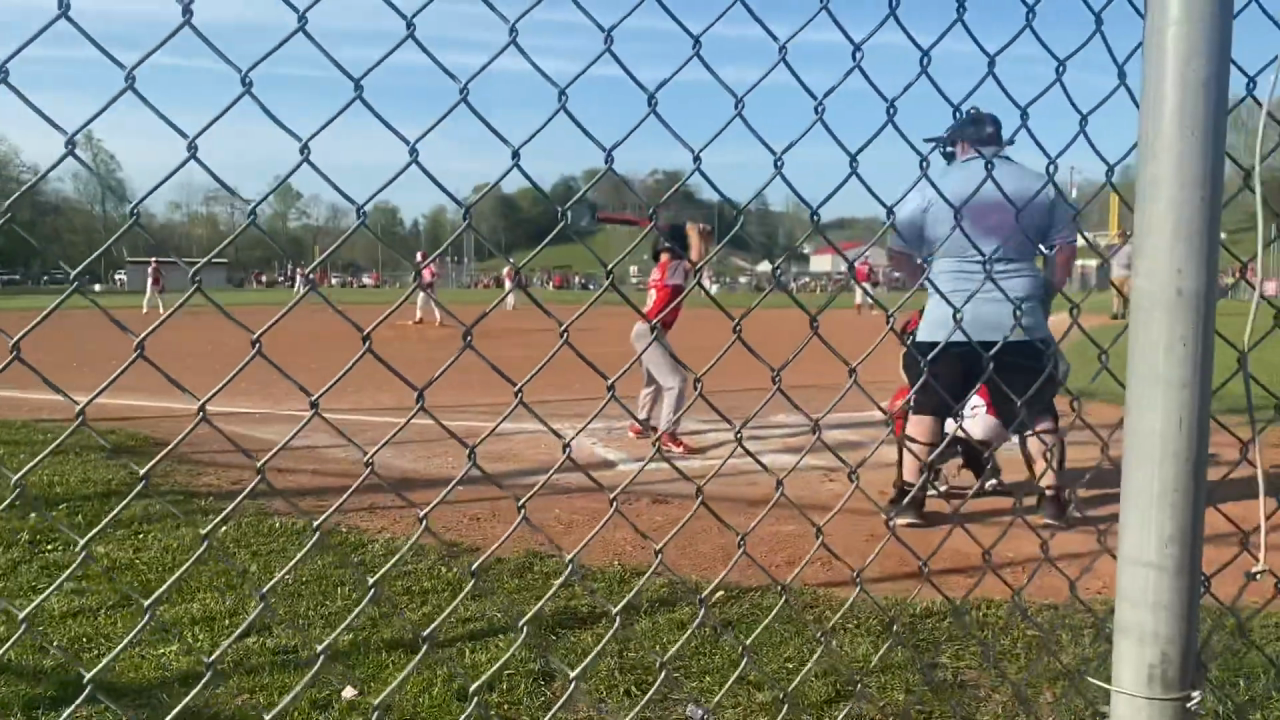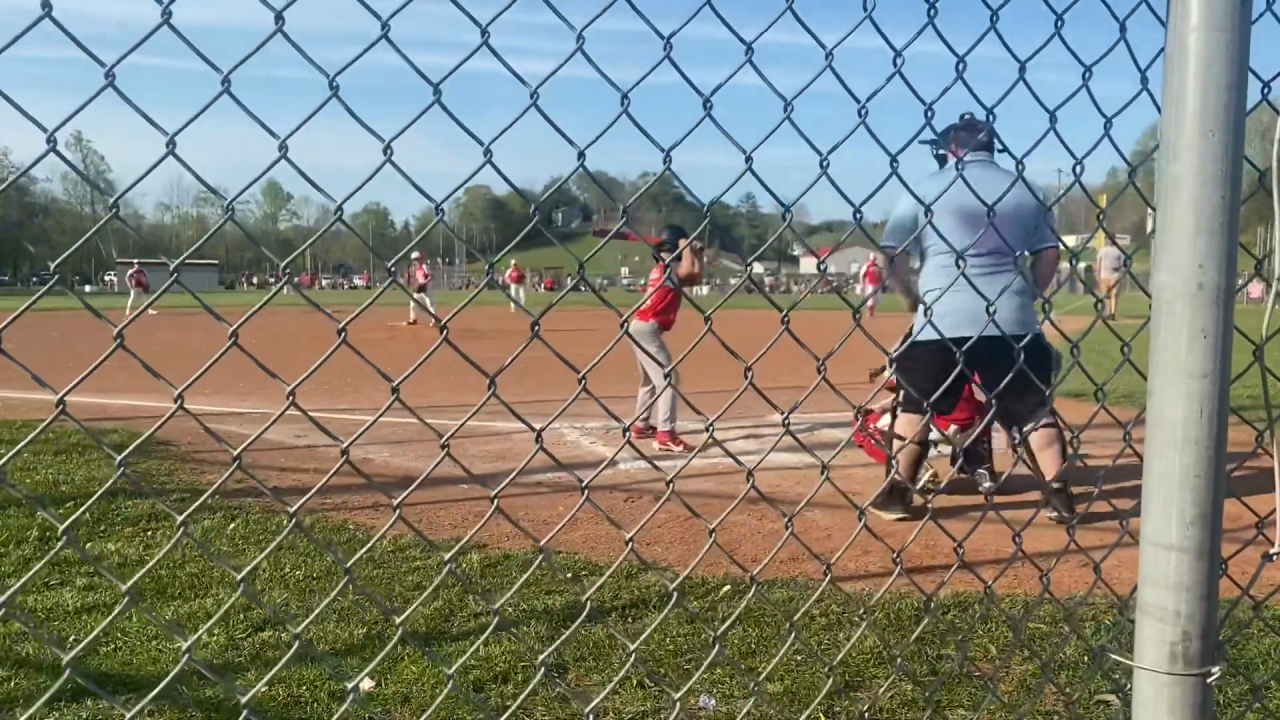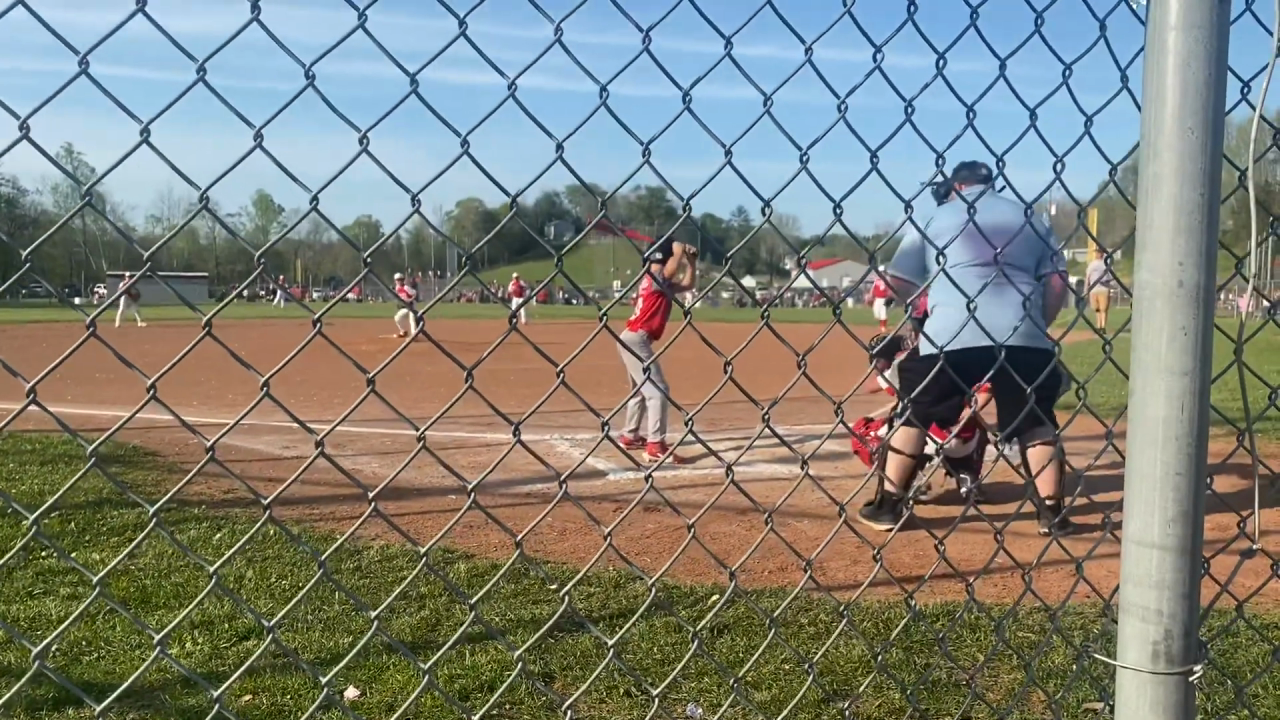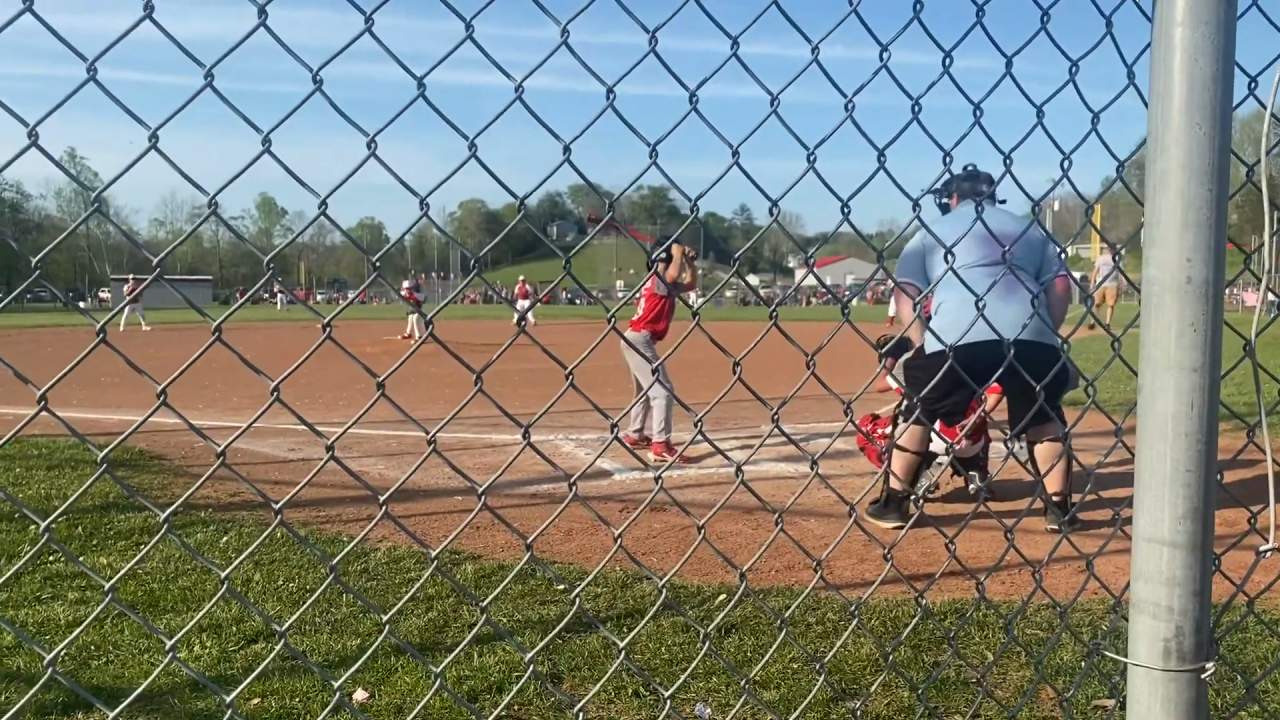
dt=1s
person 1, frame 1
left shoulder: (933, 189)
right shoulder: (1039, 187)
left elbow: (900, 258)
right elbow: (1063, 254)
right wrist: (1042, 298)
left hip: (948, 321)
right hip: (1019, 321)
left knee: (926, 407)
right knee: (1036, 410)
left ankle: (908, 498)
right ankle: (1051, 498)
person 1, frame 2
left shoulder: (929, 189)
right shoulder: (1028, 192)
left elbow: (893, 258)
right elbow: (1049, 256)
left wrist: (915, 298)
left hip: (943, 320)
right hip: (1012, 320)
left knee: (917, 405)
right knee: (1033, 407)
left ankle: (897, 493)
right ankle: (1058, 494)
person 1, frame 3
left shoulder: (936, 217)
right shoulder: (1028, 219)
left elbow: (898, 283)
right elbow: (1057, 282)
right wrist: (1037, 328)
left hip: (950, 335)
right hip: (1022, 335)
left knee: (914, 413)
right knee: (1036, 419)
left ankle: (888, 504)
right ankle: (1051, 510)
person 1, frame 4
left shoulder: (933, 230)
right shoulder: (1028, 228)
left elbow: (904, 291)
right elbow: (1060, 285)
left wrist: (921, 347)
right wrist: (1046, 336)
left hip: (954, 335)
right hip: (1028, 334)
left knee: (918, 410)
right knee: (1043, 415)
left ankle: (894, 502)
right ankle: (1059, 507)
person 2, frame 1
left shoulder: (661, 268)
right shoulder: (672, 267)
left elbow: (693, 261)
right elbow: (696, 260)
left wrist: (702, 238)
right wrist: (694, 233)
left hip: (646, 331)
right hip: (649, 332)
left knee: (654, 381)
right knee: (675, 381)
left ankle: (640, 425)
right ankle: (666, 436)
person 2, frame 2
left shoulder: (662, 269)
right shoulder: (667, 268)
left elbow: (696, 278)
right elbow: (687, 271)
left wrist: (697, 253)
right wrist: (687, 248)
left hip: (642, 328)
right hip: (647, 329)
left knee: (651, 379)
right knee: (668, 379)
left ankle: (640, 425)
right ankle: (665, 435)
person 2, frame 3
left shoulder: (659, 282)
right shoulder: (655, 278)
left elbow: (687, 284)
right elbow: (671, 269)
left wrist: (690, 261)
right wrist: (678, 251)
left hip: (633, 339)
right hip: (636, 339)
left knee: (641, 390)
right knee: (658, 390)
left ankle: (630, 436)
right ankle: (655, 446)
person 2, frame 4
left shoulder: (661, 282)
right shoulder: (658, 279)
left elbow: (690, 284)
right elbow: (673, 275)
left wrist: (689, 262)
right wrist: (678, 253)
left hip: (637, 339)
right hip: (639, 339)
left knee: (645, 390)
right knee: (662, 391)
left ankle: (634, 435)
right ankle: (660, 446)
